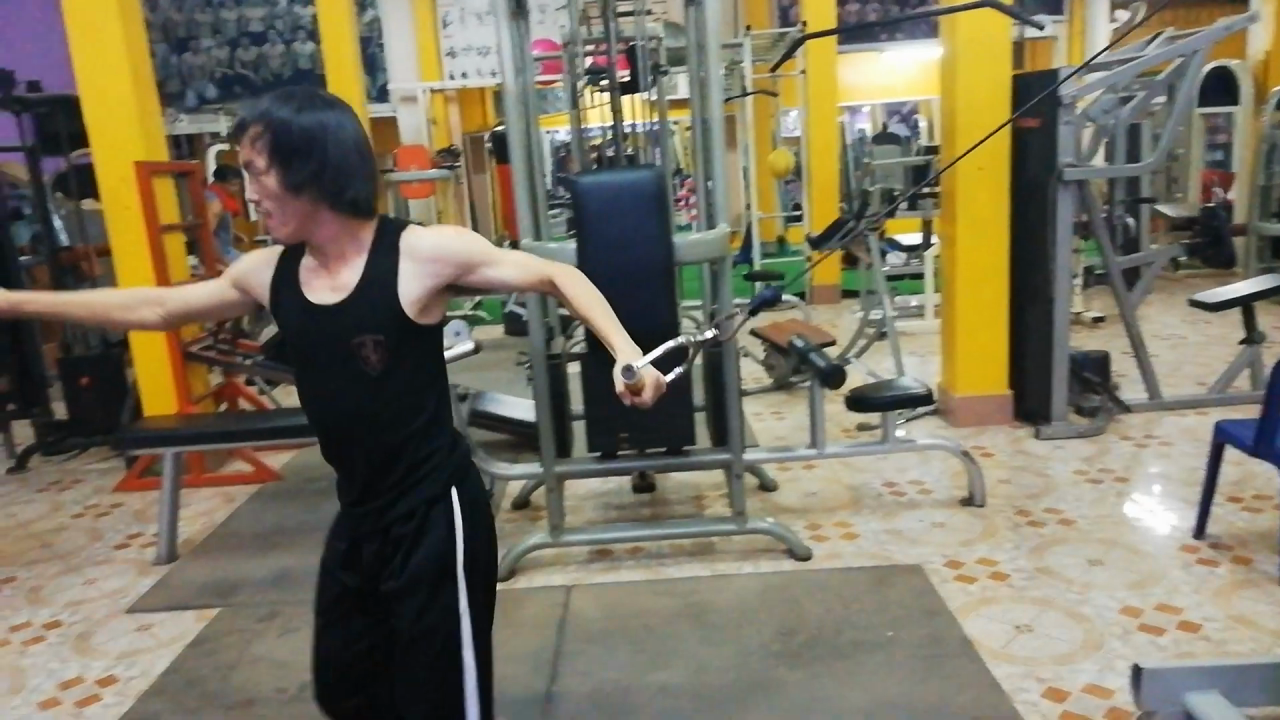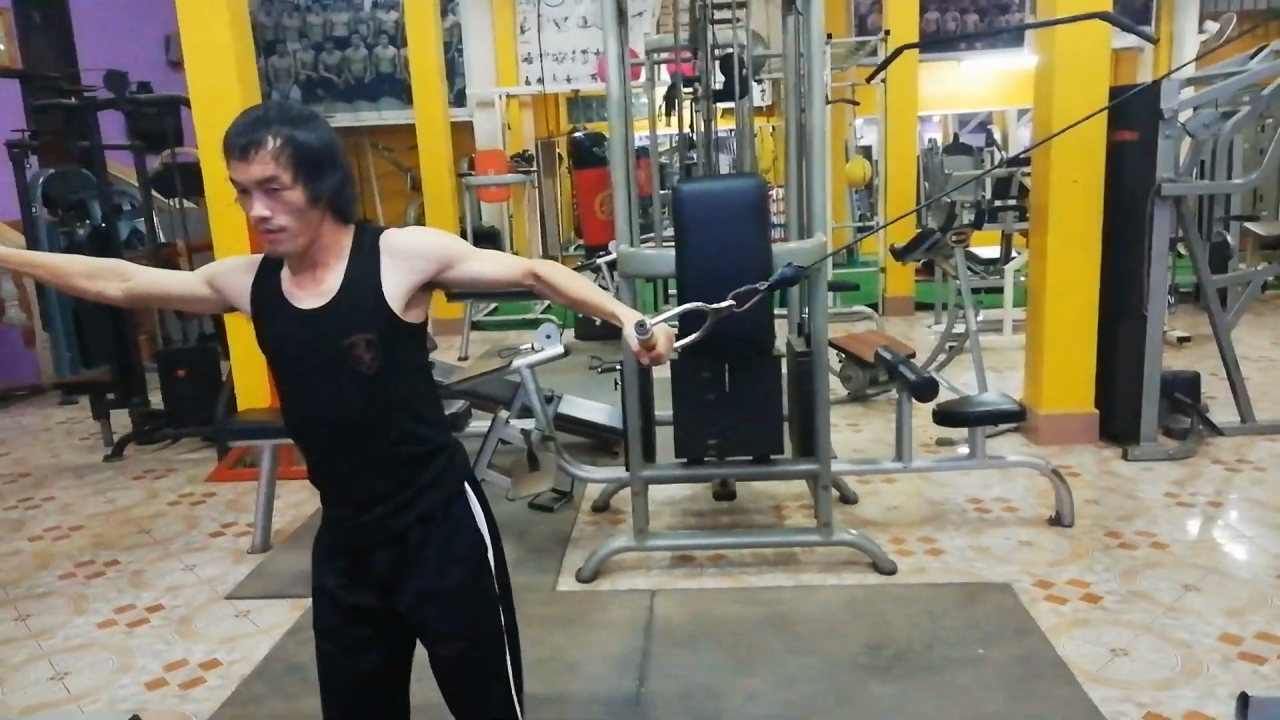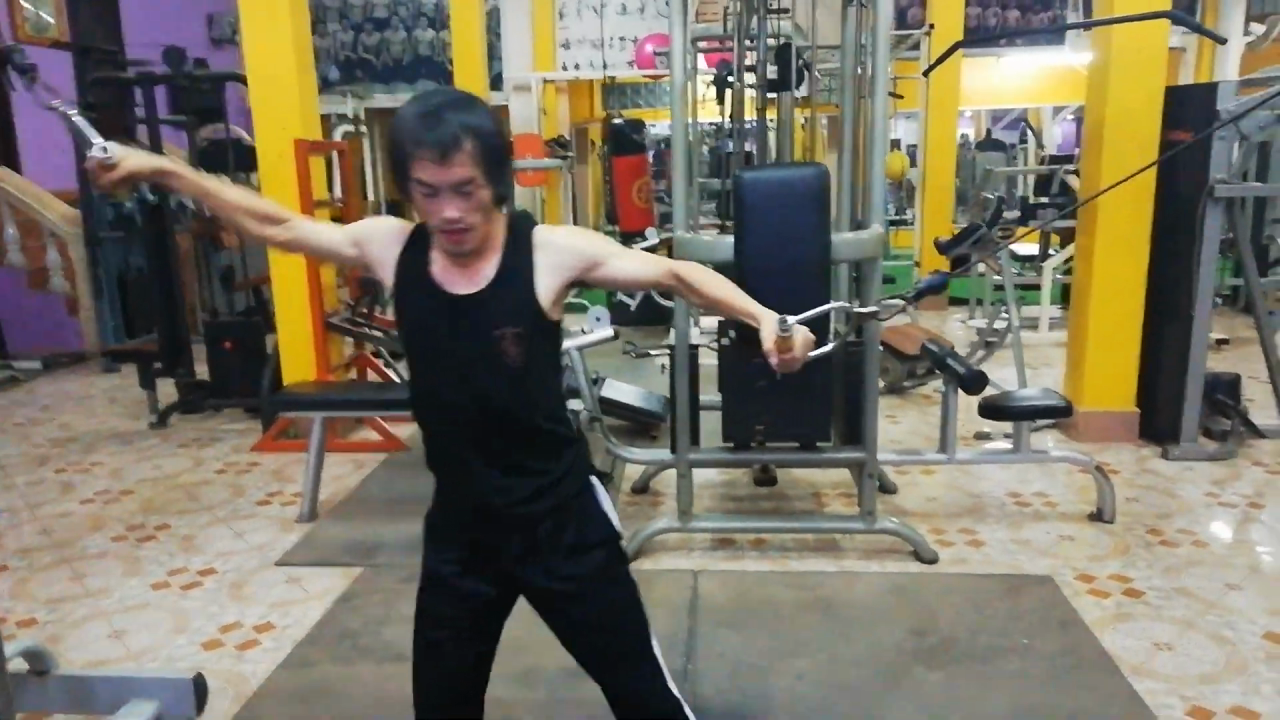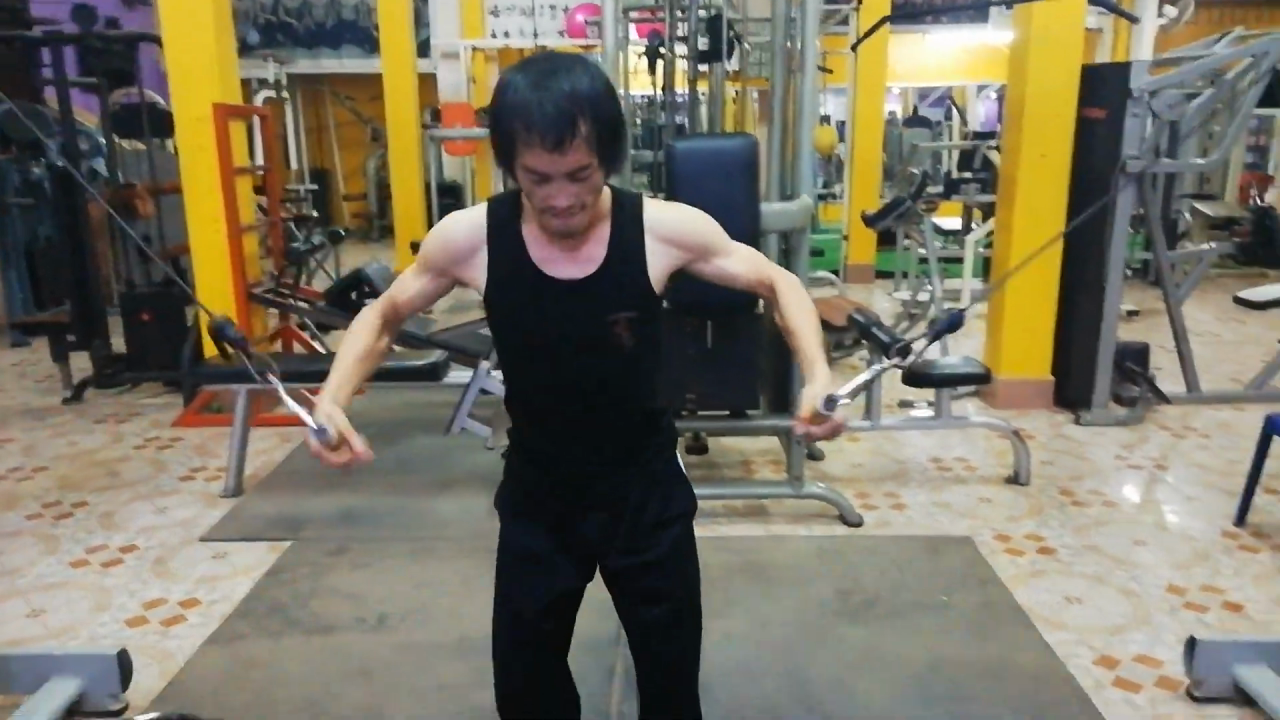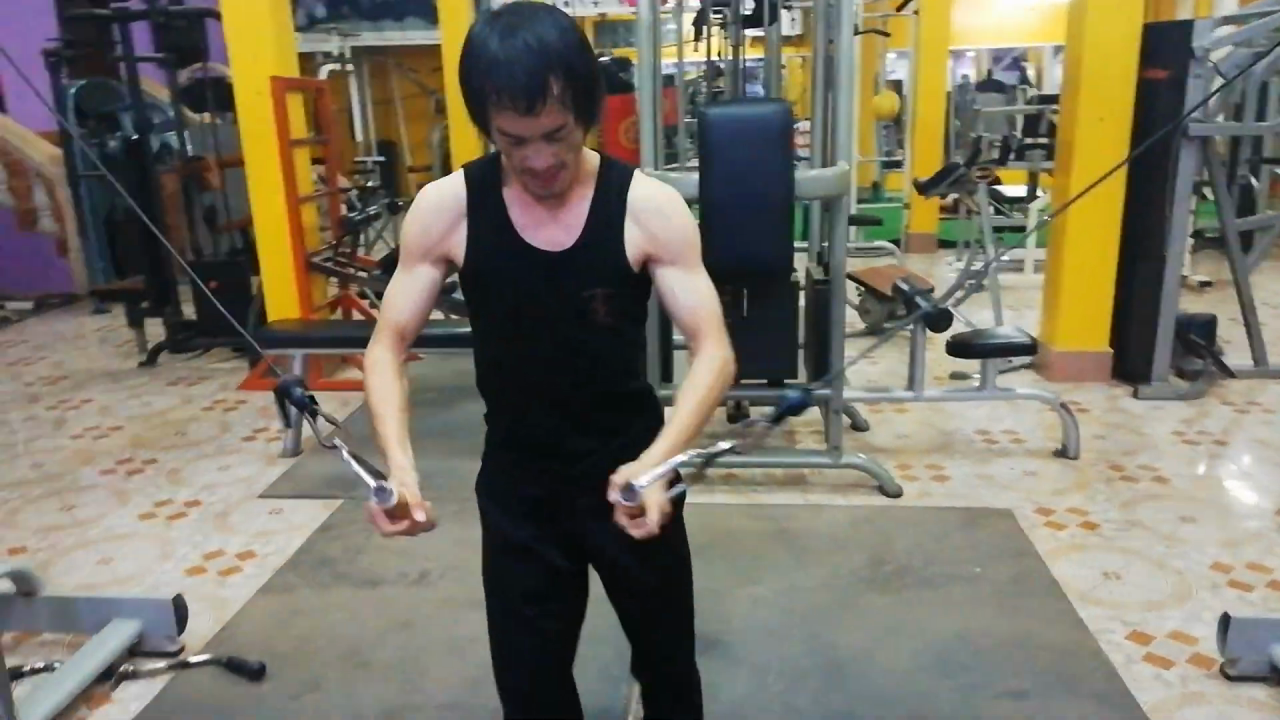
dt=0.5s
person 1, frame 1
left shoulder: (422, 254)
right shoulder: (267, 272)
left elbow: (554, 276)
right elbow: (156, 308)
left wrist: (624, 349)
left hip: (436, 514)
right hip: (361, 519)
person 1, frame 2
left shoulder: (405, 255)
right shoulder: (248, 283)
left elbow: (532, 273)
right elbow: (122, 283)
left wrist: (624, 315)
left hip: (438, 524)
right hip: (347, 539)
person 1, frame 3
left shoulder: (553, 250)
right shoulder: (391, 248)
left elbow: (673, 274)
right elbow: (278, 225)
left wrist: (763, 317)
right wrist: (162, 169)
left hip: (562, 516)
right hip: (460, 524)
person 1, frame 4
left shoulder: (663, 228)
right shoulder: (470, 237)
left elbow: (778, 285)
right elbow: (382, 316)
left wrist: (816, 374)
right wrist: (334, 398)
left hip: (645, 494)
right hip: (535, 502)
person 1, frame 5
left shoulder: (648, 206)
right shoulder: (447, 208)
left elbow: (712, 351)
right elbow: (388, 347)
left wrist: (659, 461)
right wrist: (400, 464)
left hip: (628, 480)
right hip: (518, 489)
left knee: (667, 661)
